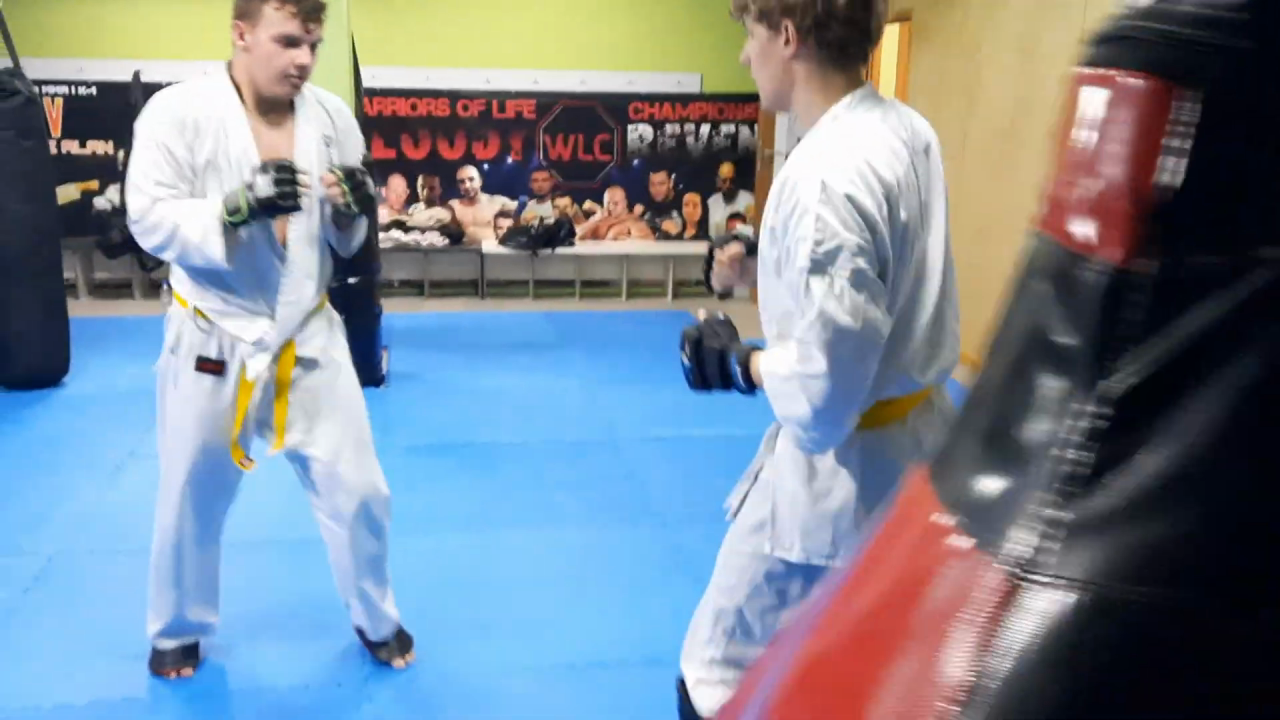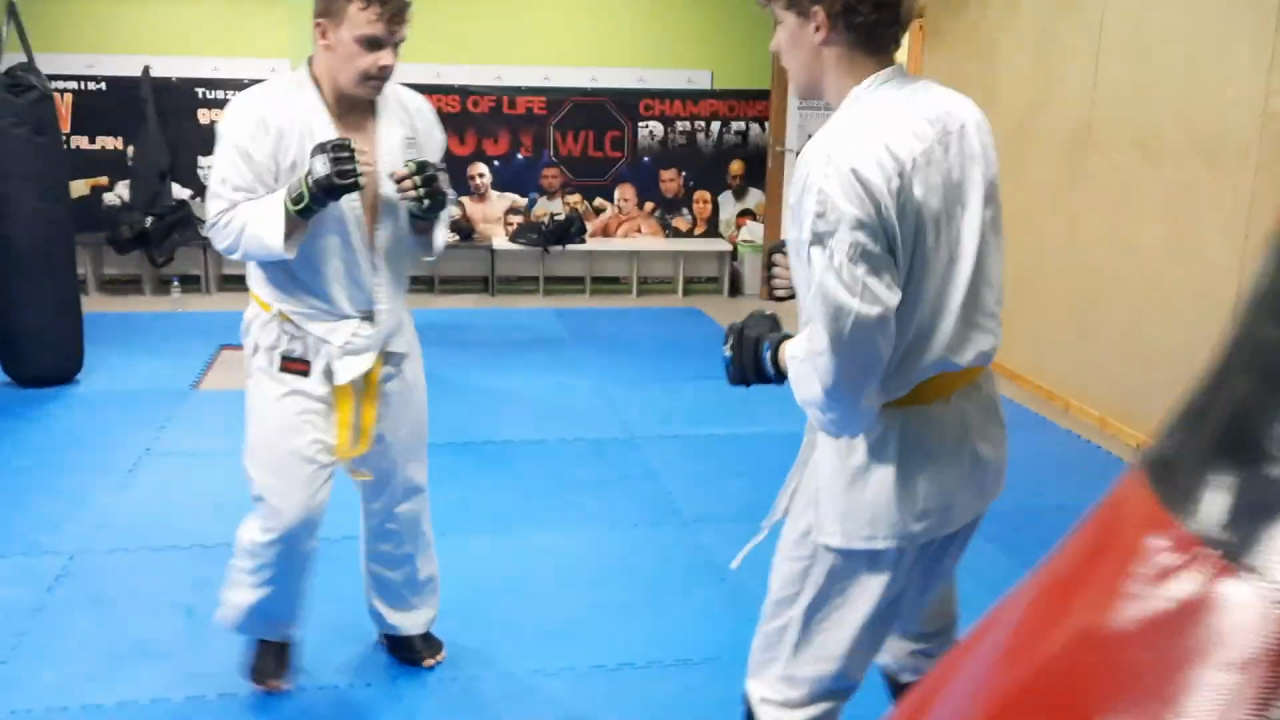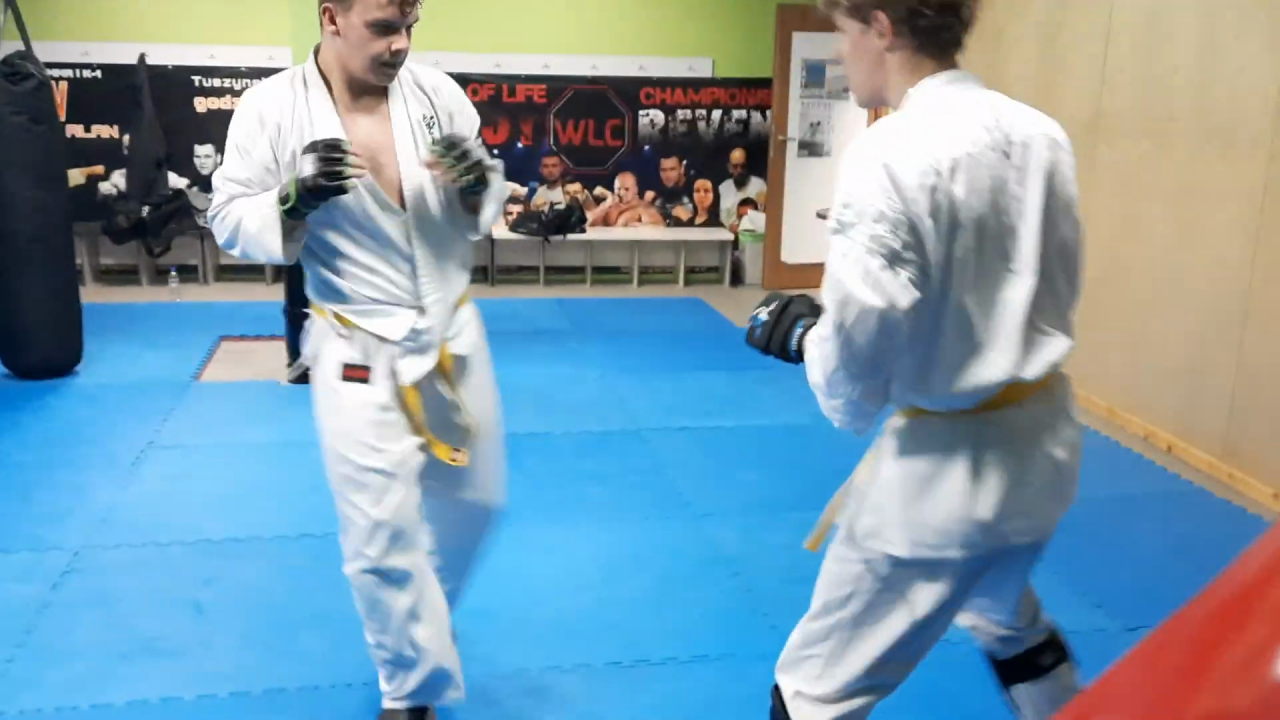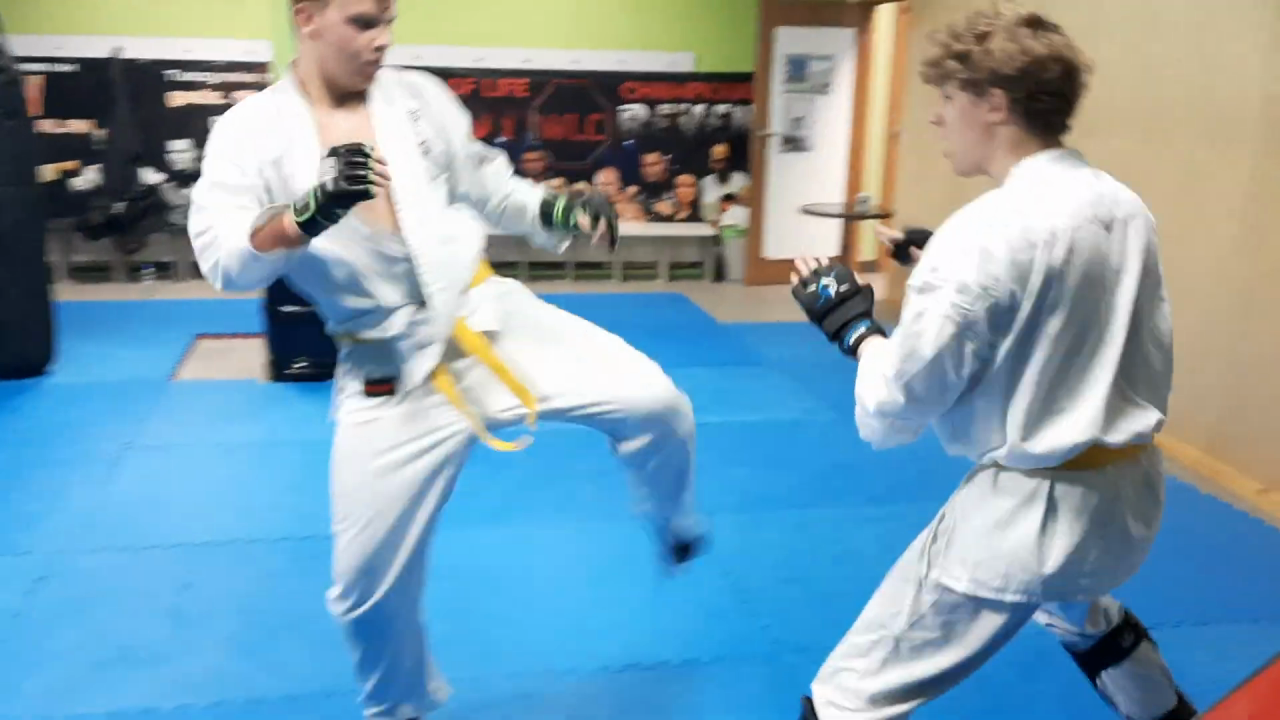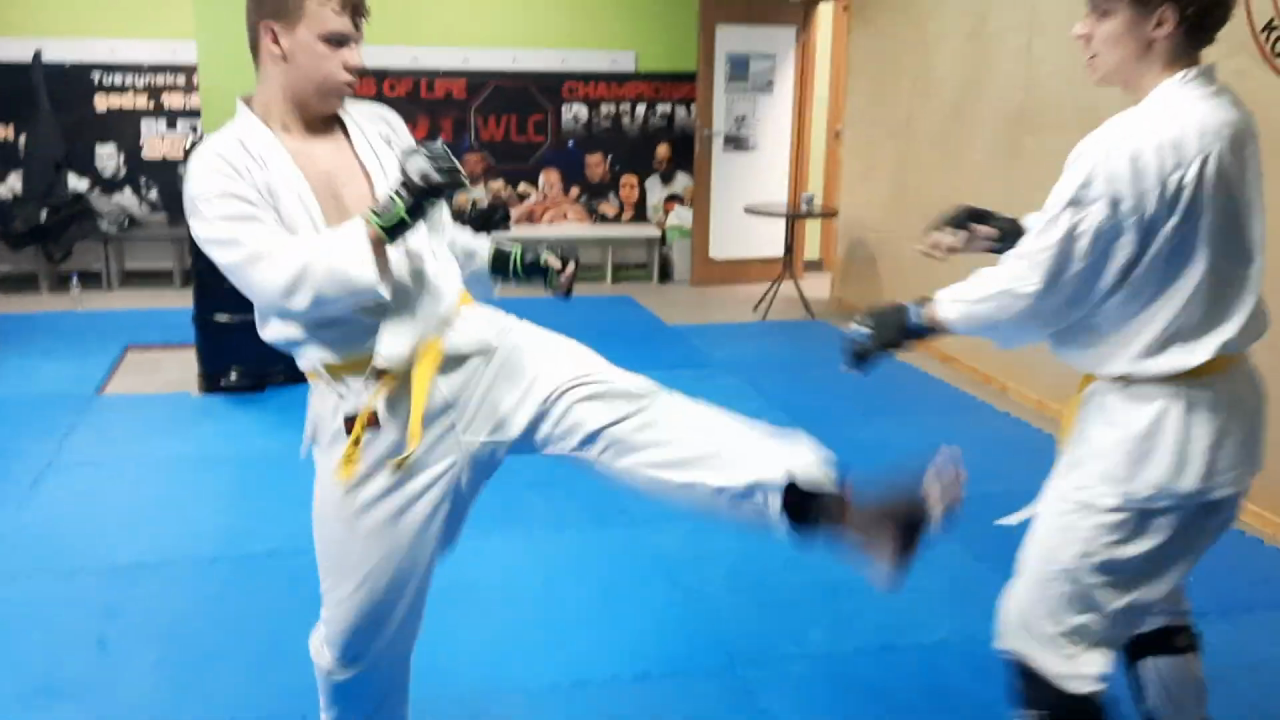
dt=0.2s
person 1, frame 1
left shoulder: (331, 117)
right shoulder: (177, 111)
right elbow: (151, 222)
left wrist: (354, 209)
right wrist: (242, 206)
left hip: (306, 336)
right hip: (212, 340)
left knee: (354, 488)
right knee: (191, 496)
left ankle: (376, 620)
right ankle: (178, 630)
person 1, frame 2
left shoulder: (414, 115)
right shoulder: (259, 113)
left elbow: (425, 238)
right elbow: (228, 228)
left wrist: (432, 207)
right wrist: (305, 196)
left hip: (384, 336)
right hip: (295, 344)
left knee: (401, 492)
right knee: (289, 508)
left ankle: (403, 619)
right ankle: (267, 628)
person 1, frame 3
left shoulder: (435, 93)
right shoulder: (271, 108)
left elbow: (482, 207)
right elbow: (232, 224)
left wrist: (476, 182)
right wrist: (297, 197)
left hip: (448, 334)
right hip: (357, 354)
left knee: (471, 501)
right knee: (382, 535)
left ankle: (424, 620)
person 1, frame 4
left shoulder: (418, 97)
right shoulder: (249, 132)
left elbow: (486, 188)
right elbow: (224, 256)
left wrist: (561, 211)
right wrist: (310, 215)
left hip: (490, 327)
right hip: (386, 375)
left knee: (649, 403)
right knee: (370, 575)
left ankle: (673, 522)
person 1, frame 5
left shoulder: (380, 125)
right shoulder: (222, 165)
right elbow: (291, 282)
left wrist: (516, 260)
right wrist: (396, 216)
left hip: (472, 352)
right hip: (375, 412)
left knee: (625, 409)
right knee: (361, 619)
left ankle: (855, 519)
person 2, frame 1
left shoulder: (823, 176)
right shoulder: (908, 134)
left elbow: (825, 393)
left wrist: (735, 361)
right wrist: (763, 263)
left hip: (845, 461)
right hip: (916, 441)
person 2, frame 2
left shoulder: (840, 158)
right shoulder: (960, 118)
left elbow: (844, 378)
left wrist: (771, 352)
left hip: (887, 454)
right hip: (968, 427)
right knee: (919, 650)
person 2, frame 3
left shoulder: (887, 158)
right shoulder: (1040, 135)
left elbow: (857, 361)
left wrist: (796, 332)
left hip: (944, 460)
right hip: (1040, 438)
right knee: (1006, 618)
person 2, frame 4
left shoulder: (982, 238)
right shoulder: (1125, 211)
left elbow: (894, 409)
left wrist: (852, 323)
left hip: (1028, 511)
right hip: (1127, 492)
right knee: (1078, 612)
person 2, frame 5
left shoulder: (1135, 146)
right shoulder: (1221, 117)
left elbow: (1034, 289)
left wrist: (906, 320)
right wrist: (1016, 232)
left hip: (1154, 425)
right hip: (1215, 411)
left knee: (1046, 632)
right knee: (1147, 604)
